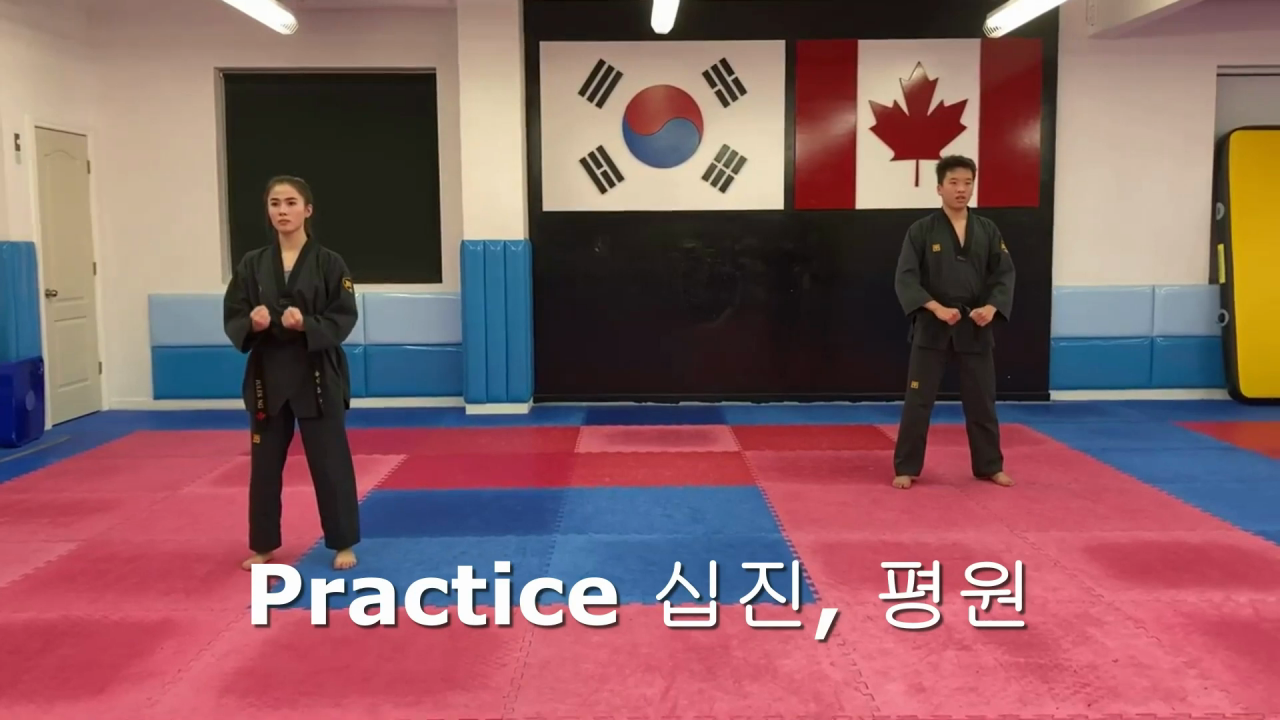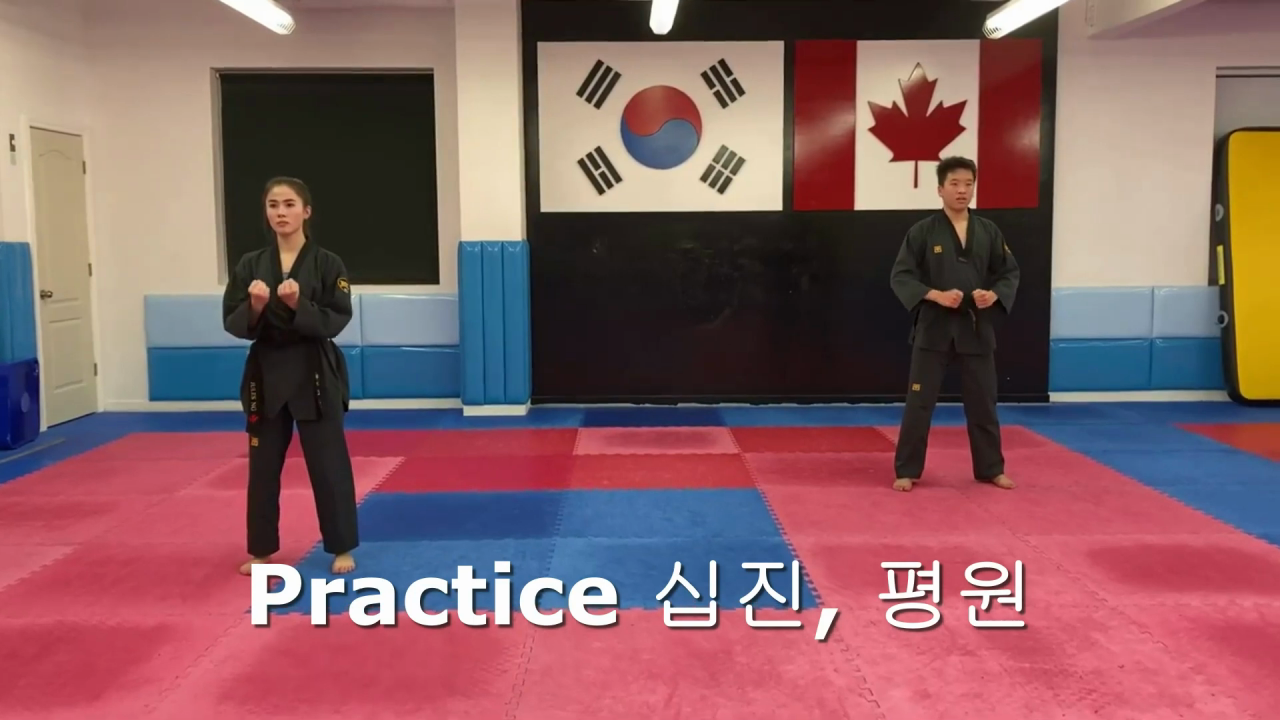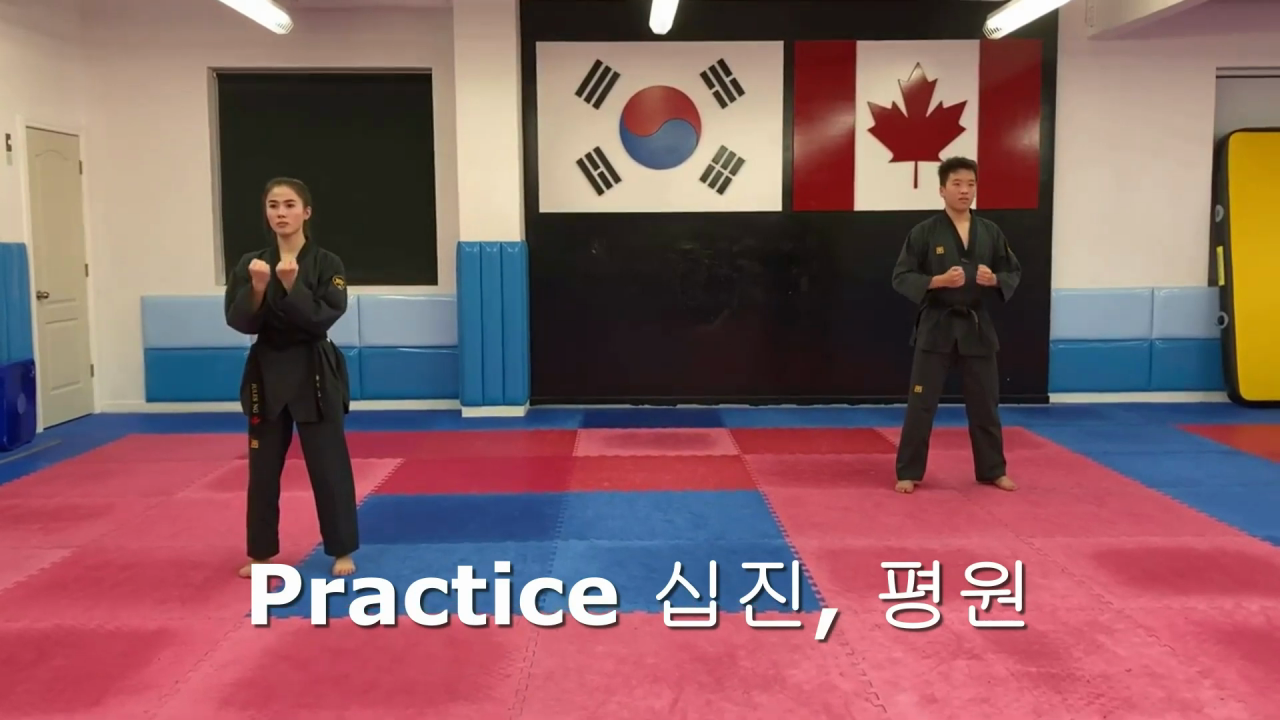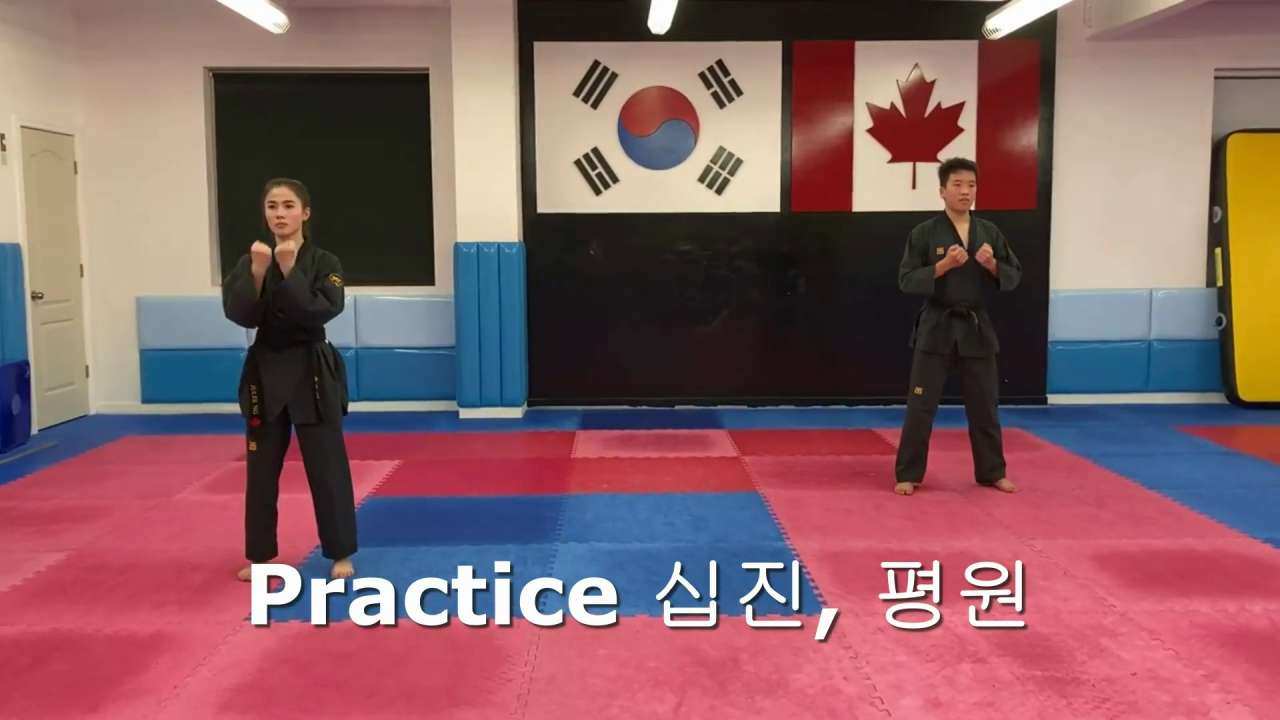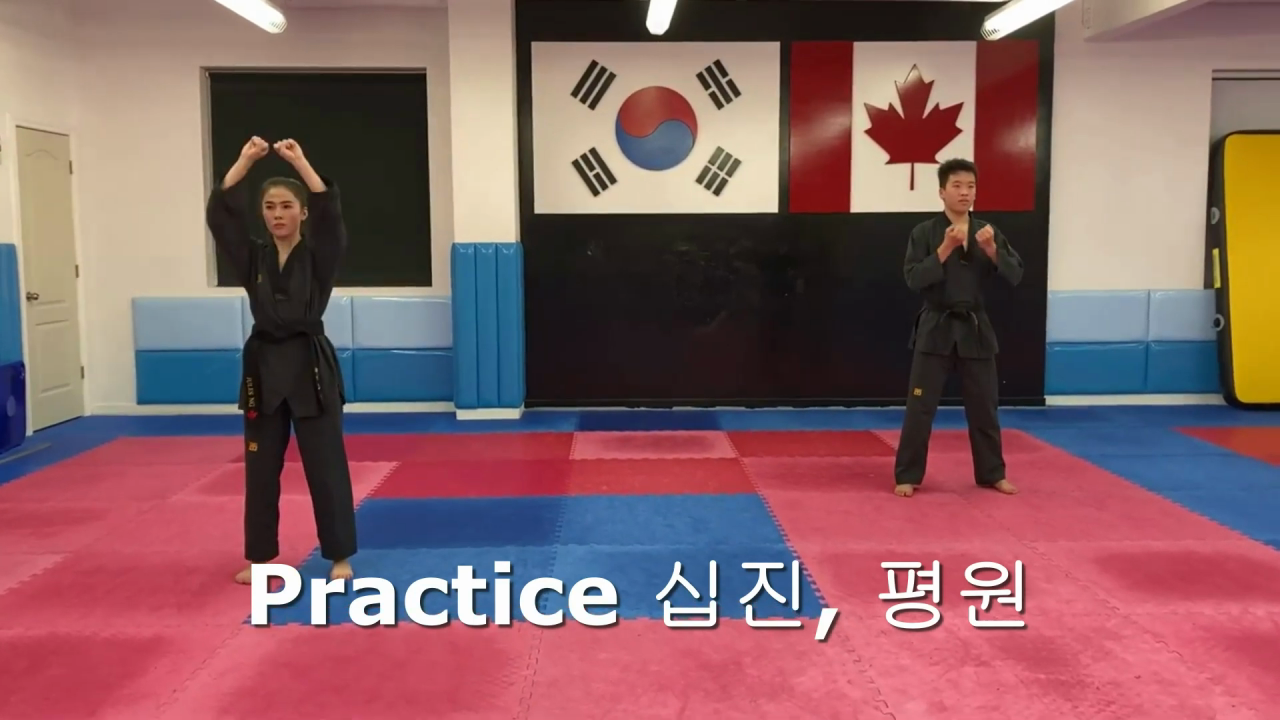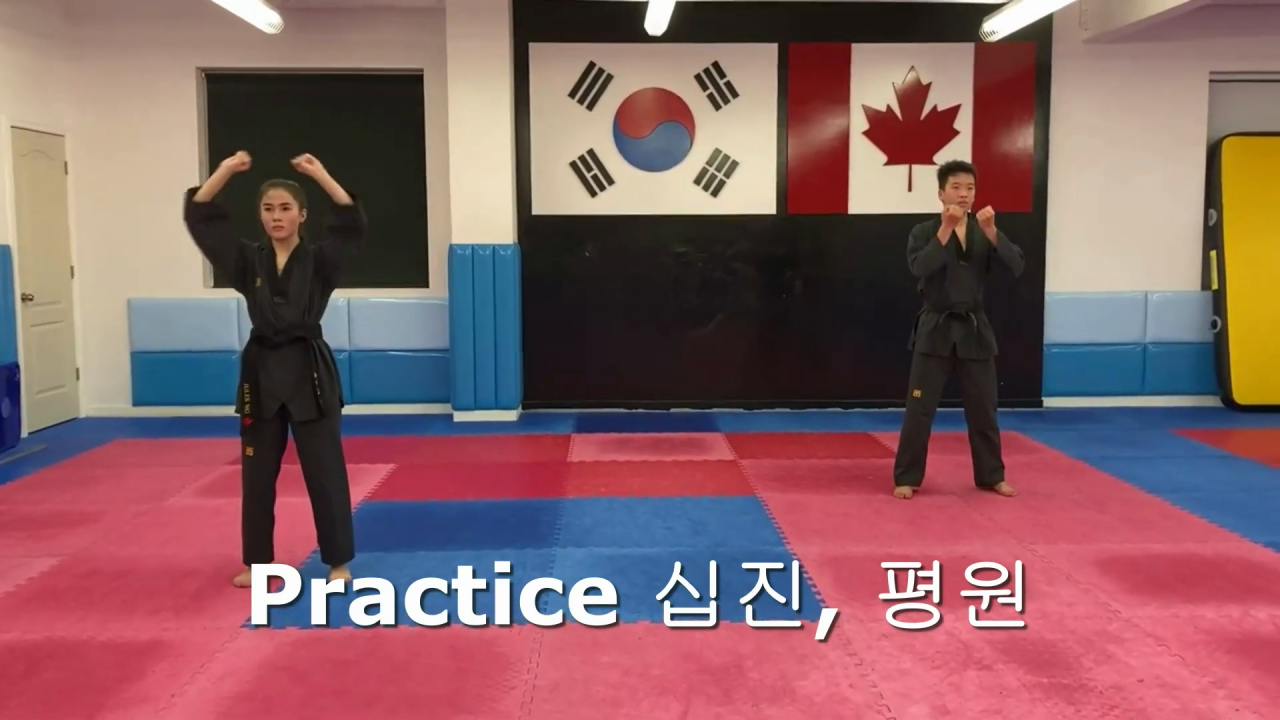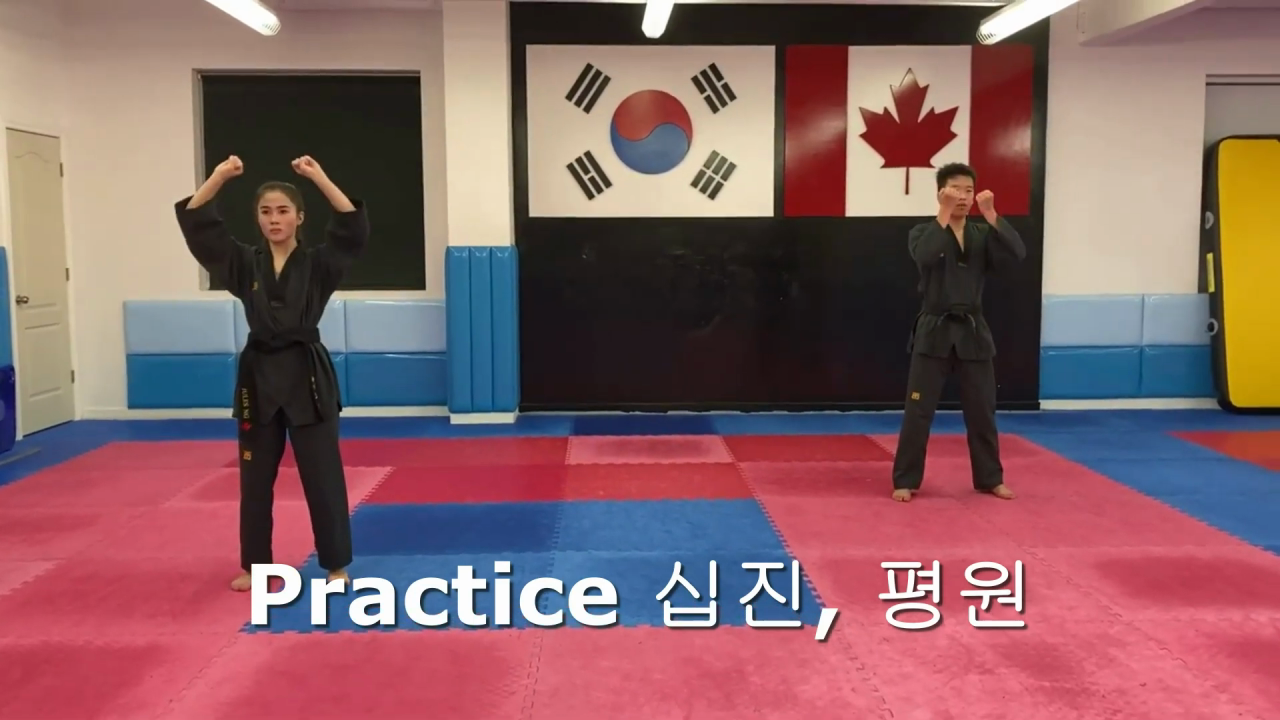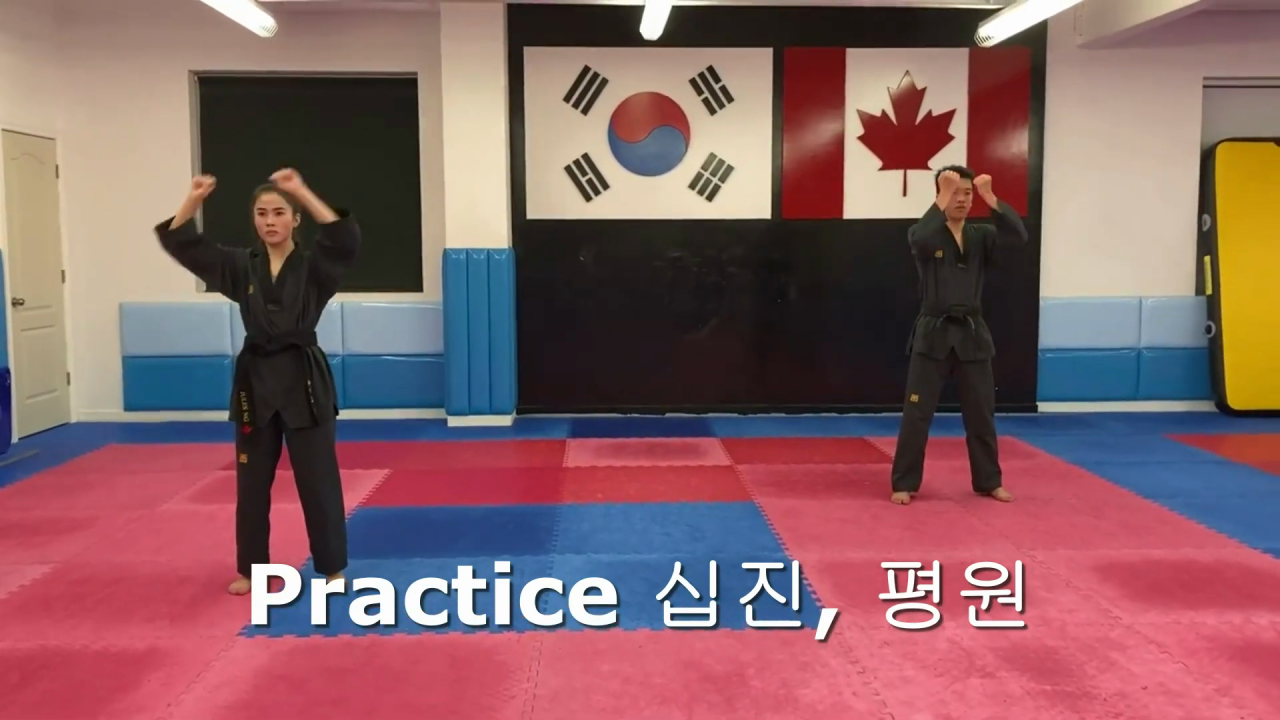
dt=0.2s
person 1, frame 1
left shoulder: (329, 263)
right shoulder: (253, 264)
left elbow: (344, 317)
right elbow: (232, 316)
left wrist: (307, 325)
right wrist: (250, 324)
left hip: (317, 370)
right hip: (267, 372)
left knee: (330, 460)
right knee: (265, 462)
left ankle: (343, 543)
right ankle: (263, 545)
person 1, frame 2
left shoulder: (327, 264)
right shoulder: (251, 265)
left elbow: (338, 319)
right elbow: (232, 320)
left wrist: (300, 305)
right wrist: (252, 308)
left hip: (315, 370)
right hip: (266, 371)
left knee: (328, 463)
right knee: (263, 465)
left ankle: (341, 547)
right ankle: (261, 549)
person 1, frame 3
left shoulder: (326, 263)
right shoulder: (251, 263)
left elbow: (327, 314)
right elbow: (237, 320)
left wrist: (293, 285)
right wrist: (256, 289)
left hip: (314, 370)
right hip: (267, 371)
left knee: (329, 465)
right knee: (263, 467)
left ankle: (341, 550)
right ankle: (261, 552)
person 1, frame 4
left shoulder: (324, 263)
right shoulder: (249, 262)
left elbow: (323, 310)
right elbow: (237, 313)
left wrist: (290, 273)
right wrist: (257, 275)
left hip: (312, 370)
right hip: (265, 371)
left knee: (327, 467)
right knee: (262, 469)
left ankle: (340, 553)
right ankle: (260, 554)
person 1, frame 5
left shoulder: (320, 254)
right shoulder: (251, 257)
left elbow: (329, 214)
right elbow: (222, 216)
left wrist: (301, 163)
right wrist: (244, 163)
left hip: (311, 367)
right hip: (264, 368)
left knee: (326, 465)
right knee: (261, 468)
left ankle: (340, 555)
right ankle: (259, 555)
person 1, frame 6
left shoulder: (319, 259)
right shoulder: (247, 260)
left elbow: (351, 224)
right elbow: (201, 218)
left wrist: (321, 175)
right wrist: (224, 172)
left hip: (310, 371)
right hip: (262, 372)
left knee: (325, 470)
right knee: (258, 473)
left ankle: (338, 561)
right ankle: (257, 560)
person 1, frame 7
left shoulder: (318, 263)
right shoulder: (243, 262)
left elbow: (354, 228)
right elbow: (195, 223)
left wrist: (320, 179)
right wrist: (218, 178)
left hip: (307, 374)
right hip: (259, 376)
left knee: (323, 474)
right knee: (256, 476)
left ankle: (336, 565)
right ankle: (255, 564)
person 1, frame 8
left shoulder: (315, 266)
right shoulder: (240, 266)
left elbow: (345, 239)
right elbow: (182, 243)
left wrist: (303, 193)
right wrist: (194, 199)
left hip: (304, 376)
right hip: (256, 377)
left knee: (318, 477)
right knee: (253, 479)
left ankle: (333, 569)
right ankle: (251, 568)
person 2, frame 1
left shoulder: (987, 230)
right shoulder: (921, 230)
left elbow: (1004, 274)
right elbow: (905, 278)
left wrist: (992, 307)
right wrist: (935, 308)
left hip: (976, 324)
right hip: (931, 324)
left knee: (981, 400)
right knee: (918, 399)
left ankle: (989, 466)
right ankle: (906, 468)
person 2, frame 2
left shoulder: (989, 231)
right shoulder: (922, 231)
left elbow: (1010, 272)
right elbow: (900, 276)
left wrist: (995, 294)
right wrist: (935, 295)
left hip: (977, 325)
right hip: (934, 325)
left knee: (983, 402)
right knee: (920, 401)
left ankle: (991, 468)
right ankle: (907, 471)
person 2, frame 3
left shoulder: (990, 232)
right shoulder: (924, 232)
left elbow: (1014, 272)
right elbow: (901, 277)
left wrist: (996, 279)
right wrist: (938, 281)
left hip: (978, 326)
right hip: (937, 325)
left knee: (985, 403)
right knee: (921, 403)
left ankle: (992, 470)
right ankle: (908, 473)
person 2, frame 4
left shoulder: (989, 232)
right shoulder: (924, 233)
left elbow: (1014, 275)
right elbow: (907, 280)
left wrist: (993, 266)
right wrist: (942, 266)
left hip: (977, 327)
right hip: (936, 327)
left knee: (985, 404)
right knee: (921, 404)
left ankle: (992, 472)
right ankle: (908, 474)
person 2, frame 5
left shoulder: (988, 232)
right shoulder: (924, 233)
left elbow: (1015, 274)
right elbow: (913, 279)
left wrist: (992, 251)
right wrist: (945, 249)
left hip: (976, 327)
right hip: (936, 328)
left knee: (984, 406)
right knee: (920, 406)
left ankle: (992, 474)
right ankle: (908, 476)
person 2, frame 6
left shoulder: (986, 230)
right shoulder: (924, 232)
left elbow: (1016, 266)
right elbow: (919, 268)
left wrist: (991, 234)
right wrist: (945, 231)
left hip: (975, 328)
right hip: (935, 329)
left knee: (983, 408)
right knee: (920, 408)
left ankle: (991, 476)
right ankle: (907, 478)
person 2, frame 7
left shoulder: (983, 235)
right shoulder: (923, 231)
left elbow: (1017, 254)
right elbow: (924, 256)
left wrist: (991, 216)
right wrist: (944, 213)
left hip: (973, 331)
right hip: (934, 331)
left knee: (982, 410)
right knee: (918, 410)
left ankle: (990, 478)
right ankle: (905, 481)
person 2, frame 8
left shoulder: (982, 236)
right shoulder: (922, 232)
left elbow: (1019, 235)
right elbow: (924, 238)
left wrist: (990, 199)
right wrist: (943, 197)
left hip: (972, 333)
right hip: (933, 333)
left knee: (981, 413)
right knee: (917, 412)
left ankle: (989, 481)
right ankle: (904, 483)
